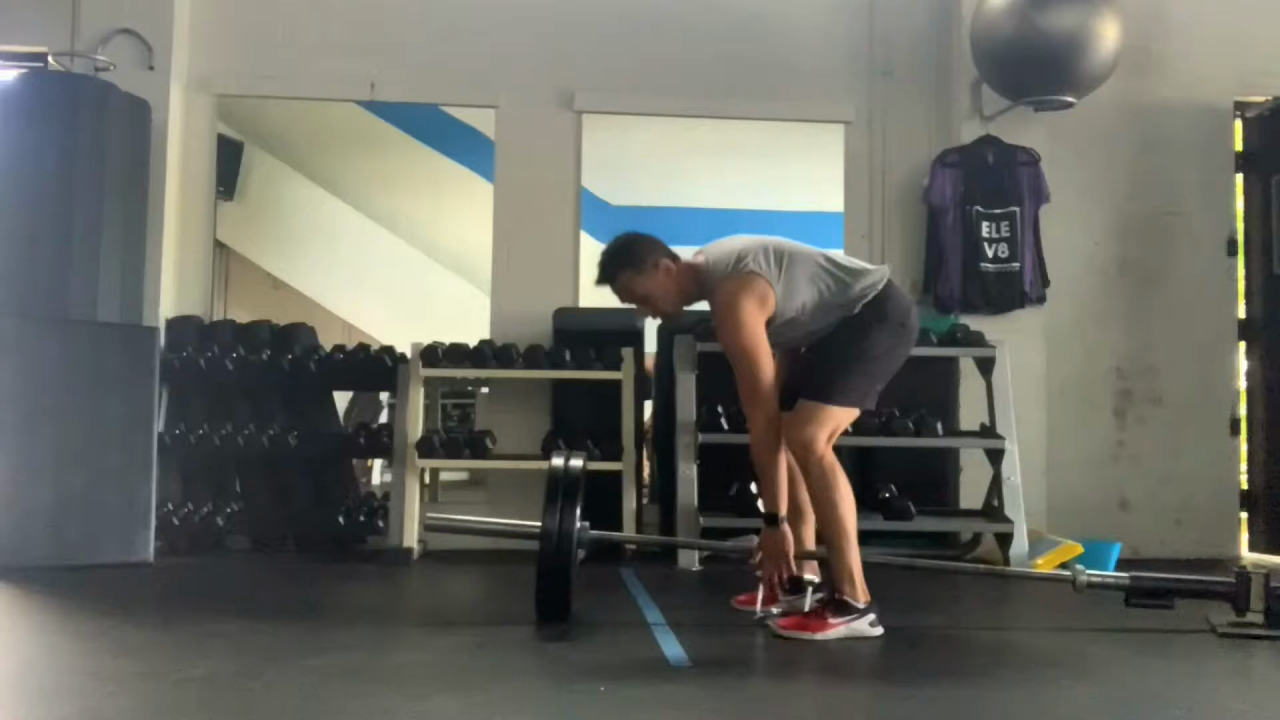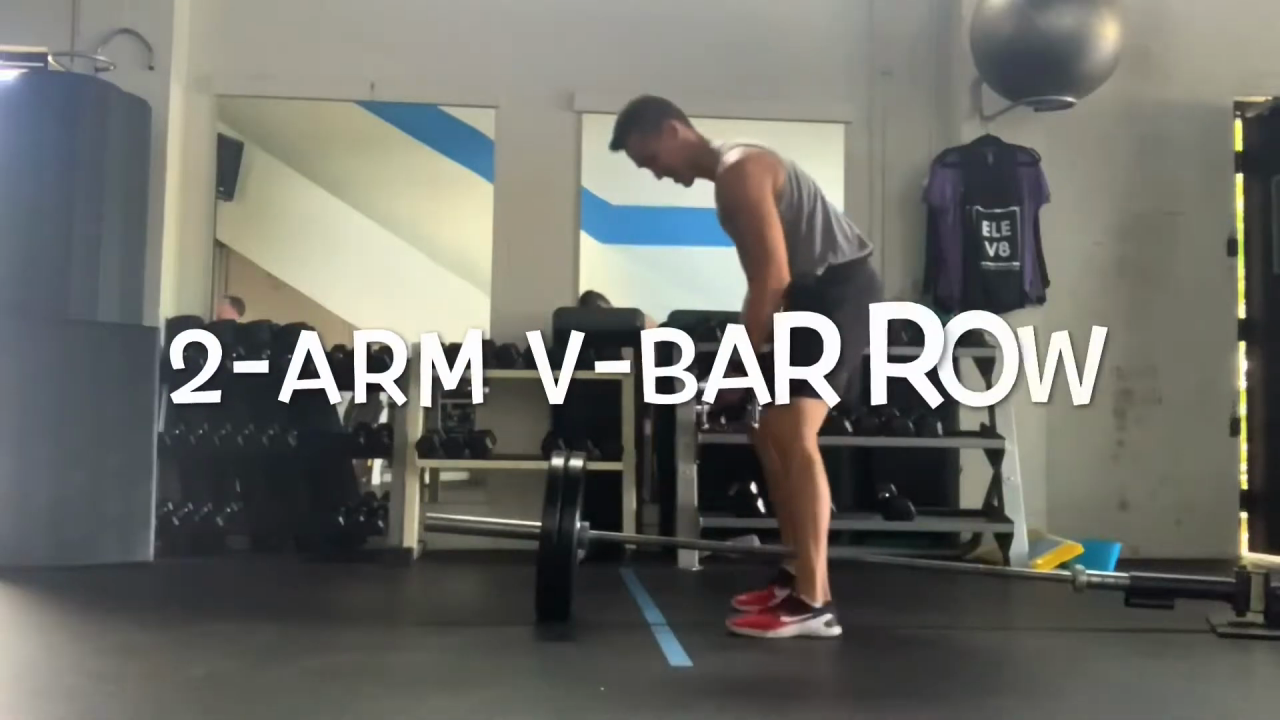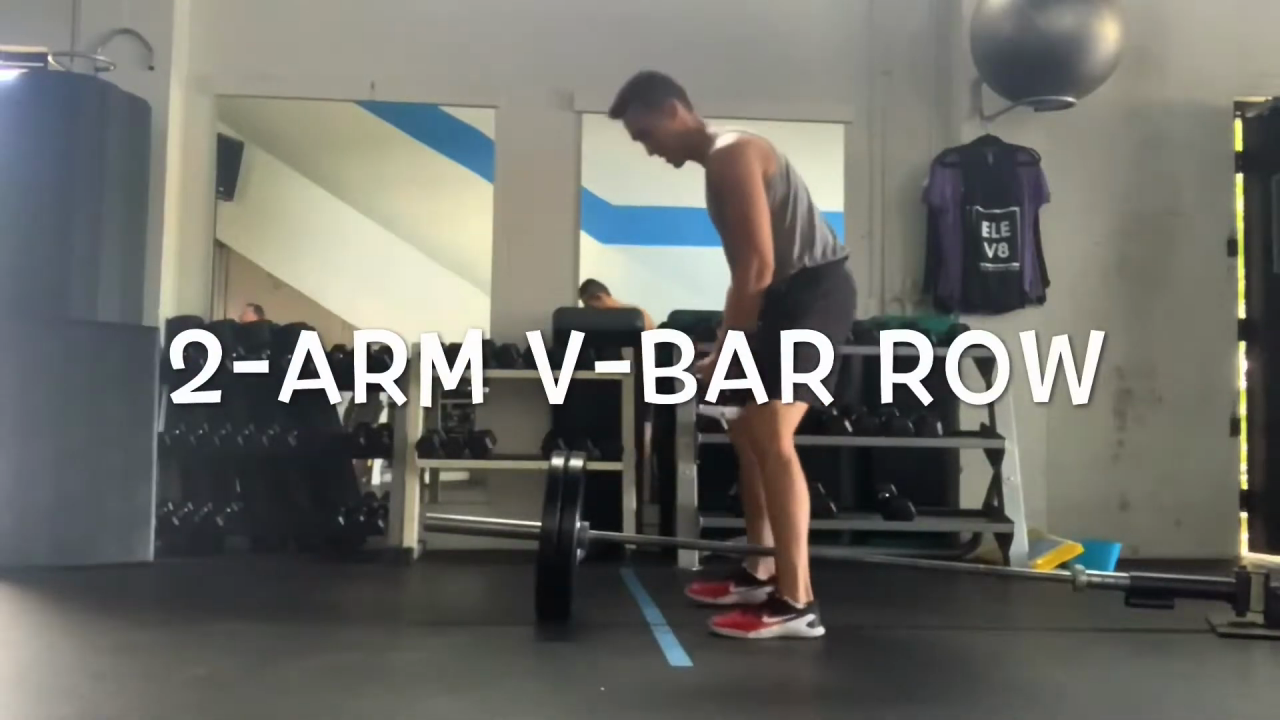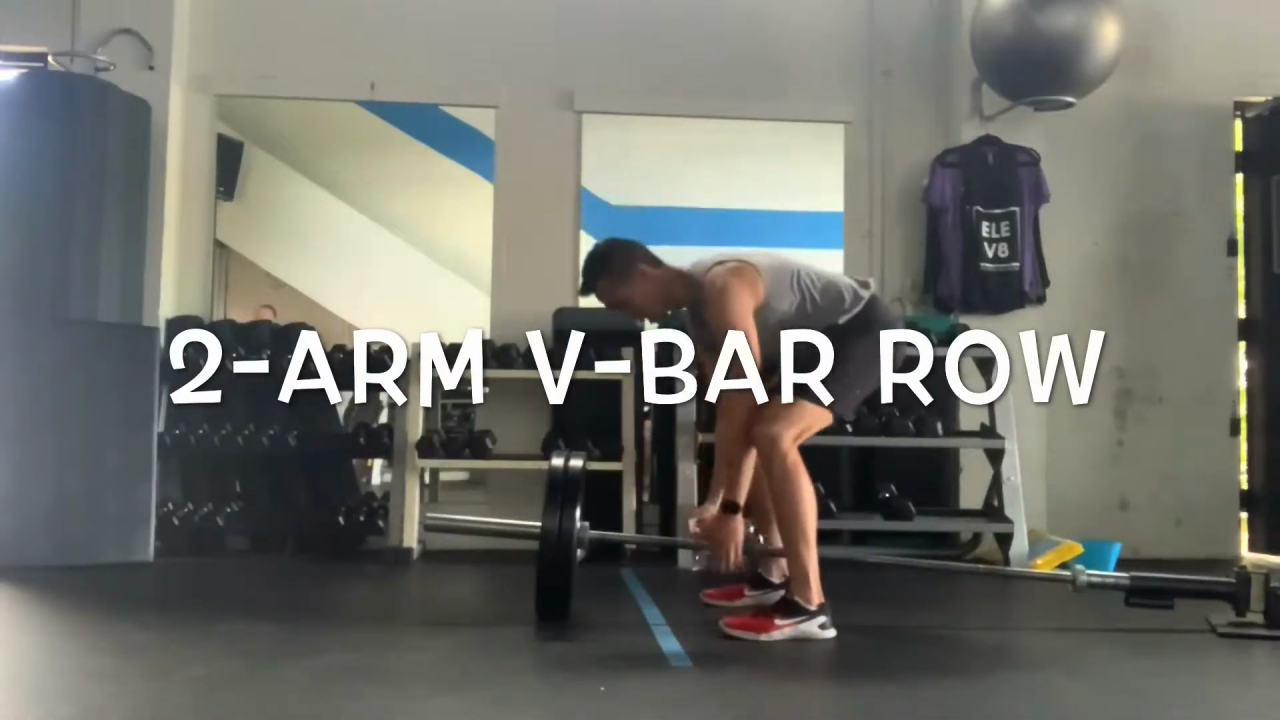
dt=1s
person 1, frame 1
left shoulder: (733, 298)
right shoulder: (705, 266)
left elbow: (761, 416)
left wrist: (774, 521)
left hip: (878, 315)
right hip: (842, 318)
left knee: (806, 438)
right knee: (789, 435)
left ankle: (853, 603)
right ankle: (802, 577)
person 1, frame 2
left shoulder: (740, 170)
right shoulder: (726, 179)
left elbow: (773, 278)
right elbow: (765, 278)
right wrist: (746, 356)
left hip: (840, 291)
right hip: (814, 294)
left knee: (792, 437)
right knee: (769, 431)
left ankle: (813, 602)
right ankle: (793, 576)
person 1, frame 3
left shoulder: (732, 154)
right shoulder: (717, 169)
left elbow: (759, 265)
right elbow: (746, 272)
left wrist: (725, 352)
right wrist: (725, 350)
left hip: (814, 292)
right hip: (792, 297)
left knee: (771, 436)
right knee: (749, 432)
left ankle: (796, 603)
right ankle: (760, 572)
person 1, frame 4
left shoulder: (721, 288)
right shoulder: (698, 314)
left elbow: (742, 402)
right elbow: (729, 410)
left wrist: (730, 510)
right wrist: (716, 504)
left hip: (861, 329)
right hip: (823, 337)
left knee: (774, 436)
right knee: (755, 437)
left ankle: (808, 605)
right ankle: (774, 576)
